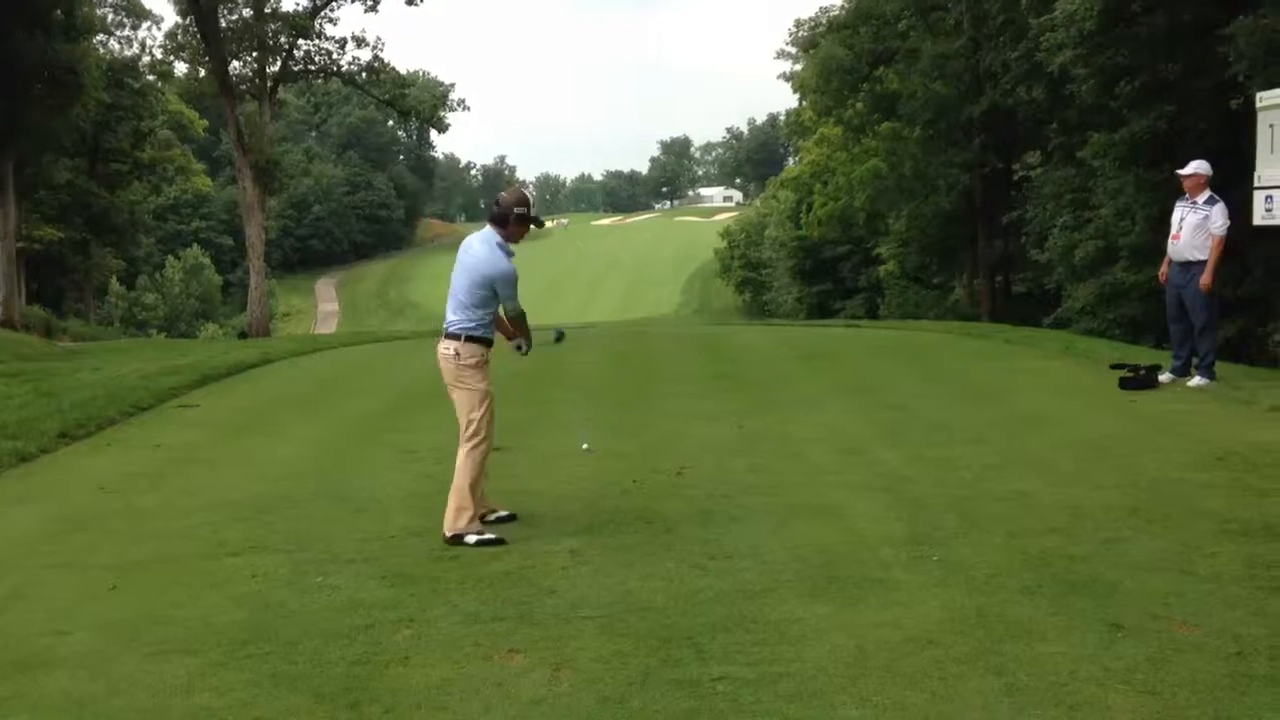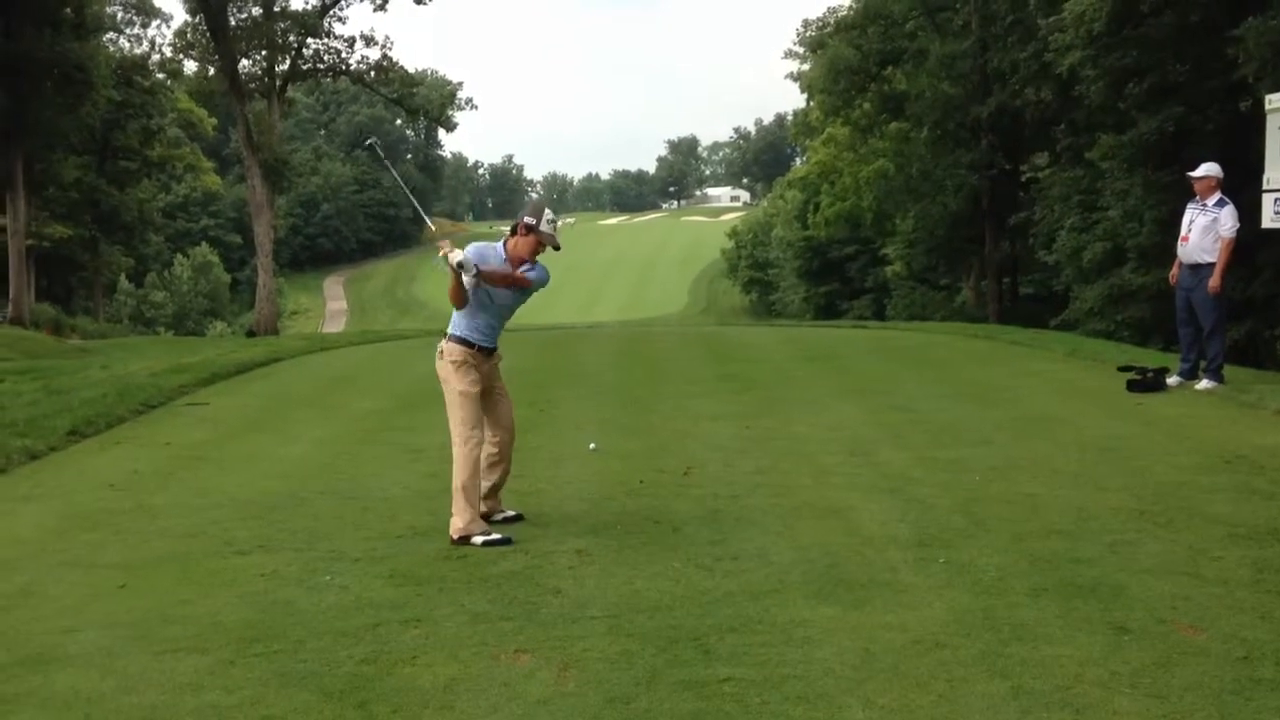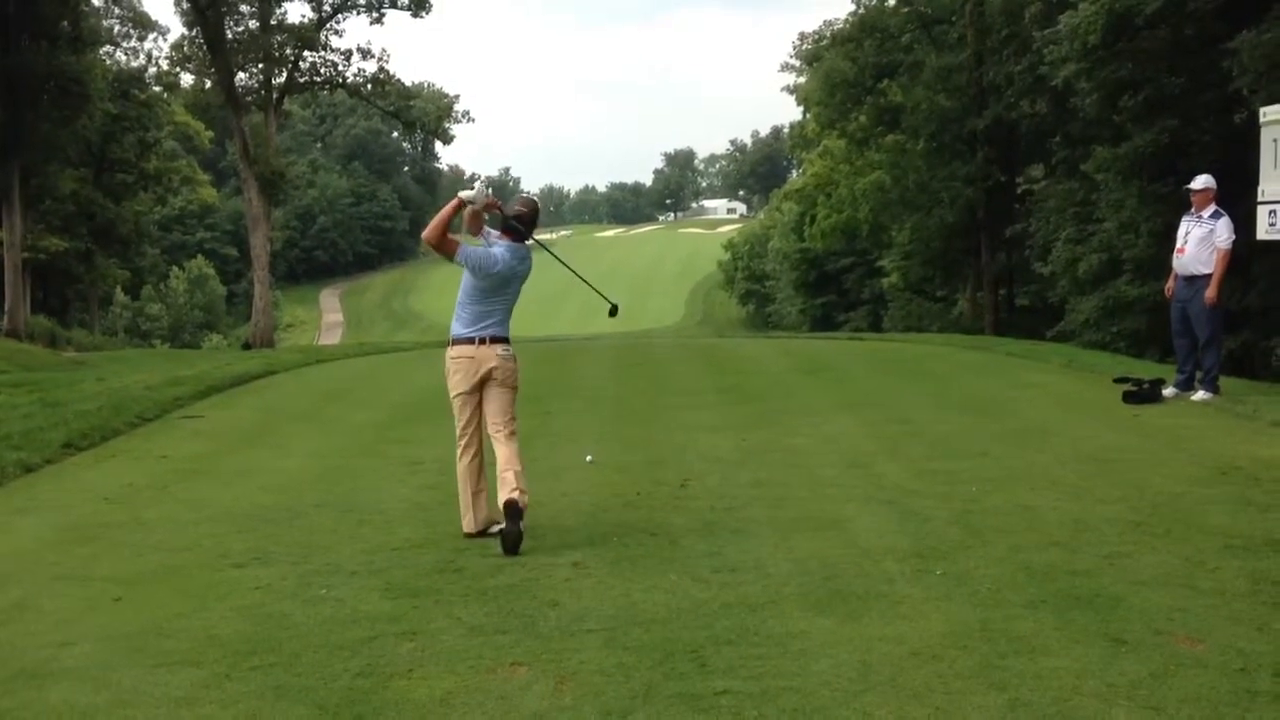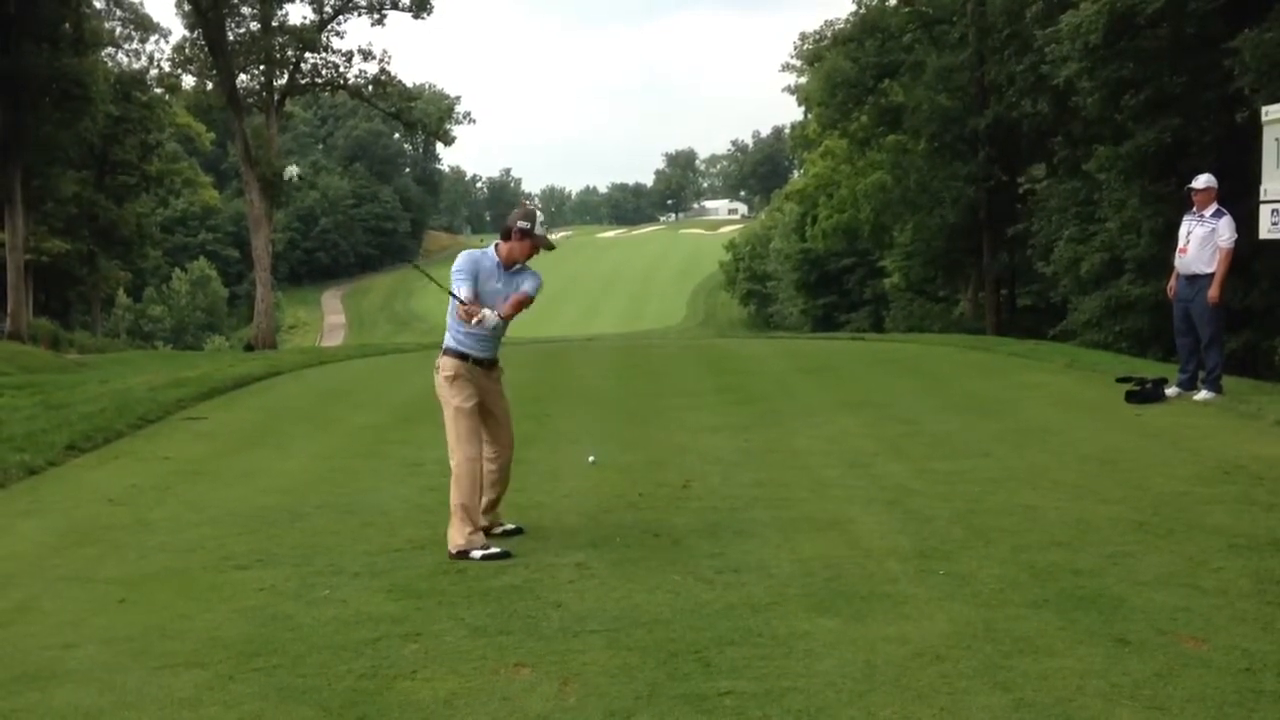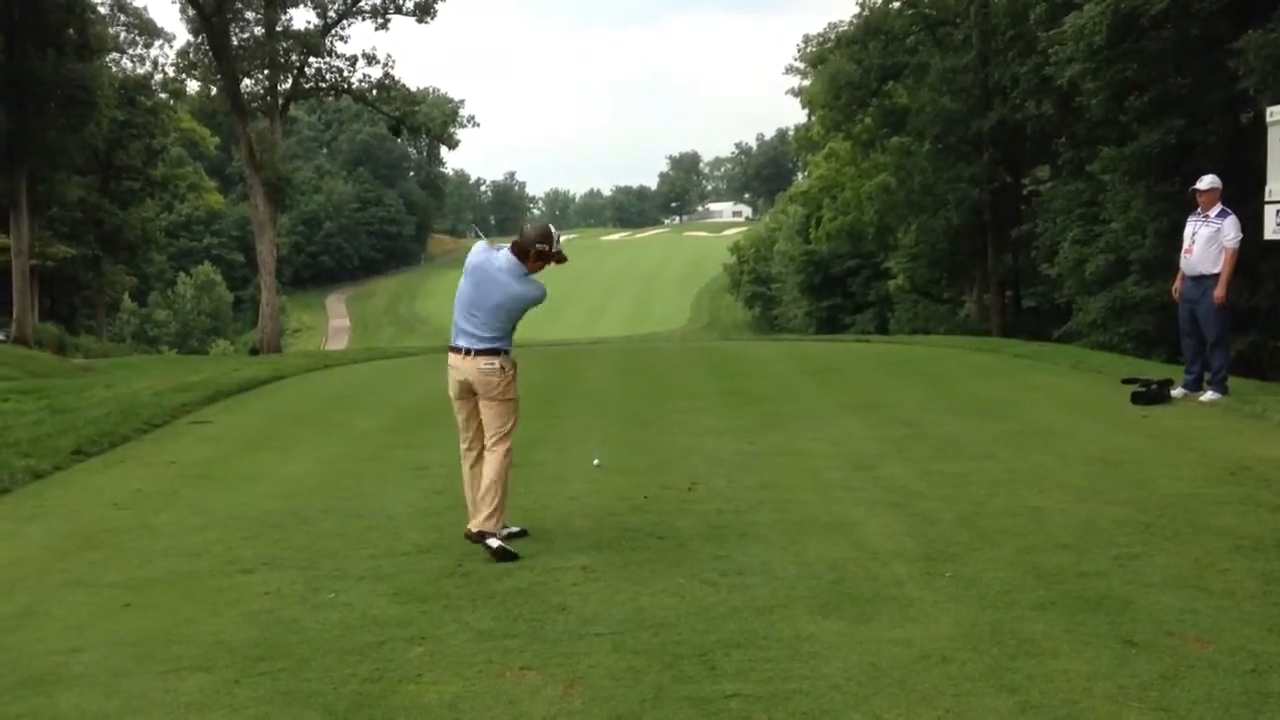
dt=1s
person 1, frame 1
left shoulder: (472, 241)
right shoulder: (503, 267)
right elbow: (515, 314)
left wrist: (505, 329)
right wrist: (523, 337)
left hip: (452, 346)
right hip: (468, 352)
left knee: (474, 431)
right knee: (477, 435)
left ankle: (476, 505)
right ankle: (459, 524)
person 1, frame 2
left shoulder: (538, 274)
right shoulder: (476, 253)
left elbow: (508, 280)
right elbow: (459, 303)
left wrist: (474, 271)
right wrist: (456, 269)
left hip: (487, 357)
right hip: (458, 354)
left knee: (502, 433)
right knee: (469, 438)
left ankle: (488, 505)
right ankle: (466, 525)
person 1, frame 3
left shoulder: (487, 259)
right shoulder: (524, 257)
left elbow: (431, 237)
right elbow: (479, 228)
left wrist: (463, 199)
right wrist: (476, 205)
left hip: (463, 355)
right hip: (500, 354)
left knee: (468, 441)
right knee: (503, 434)
left ankle: (476, 520)
right ankle: (513, 499)
person 1, frame 4
left shoulder: (529, 277)
right shoulder: (469, 260)
left elbow: (518, 302)
right elbow: (464, 307)
left wrist: (496, 315)
right wrist: (476, 313)
left hip: (488, 370)
right hip: (457, 368)
left knee: (500, 447)
right knee: (467, 454)
left ankle: (486, 519)
right ankle: (464, 539)
person 1, frame 5
left shoulder: (480, 255)
right shoulder: (533, 292)
left wrist: (512, 248)
left hip: (457, 363)
right hip: (494, 367)
left knee: (472, 449)
right knee: (498, 448)
left ankle: (486, 521)
right ankle: (486, 526)
person 2, frame 1
left shoulder: (1214, 206)
right shoulder: (1180, 202)
left elbow: (1218, 241)
left wrist: (1208, 273)
right wrist: (1165, 264)
left hip: (1197, 270)
right hip: (1176, 269)
left knee: (1202, 322)
right knee: (1176, 320)
left ankle: (1205, 371)
right ankle: (1179, 367)
person 2, frame 2
left shoulder: (1224, 208)
right shoulder: (1191, 205)
left elbow: (1227, 243)
left wrist: (1217, 275)
right wrist: (1176, 266)
left hip: (1206, 272)
right hip: (1186, 271)
left knee: (1210, 325)
right knee: (1185, 323)
left ankle: (1213, 374)
right ankle: (1187, 370)
person 2, frame 3
left shoulder: (1219, 220)
right shoulder: (1186, 218)
left elbow: (1223, 254)
left wrist: (1213, 286)
right wrist: (1172, 279)
left hip: (1202, 283)
right hip: (1182, 282)
left knee: (1207, 336)
right knee: (1181, 334)
left ankle: (1209, 385)
right ankle: (1183, 381)
person 2, frame 4
left shoulder: (1221, 219)
right shoulder: (1187, 217)
left elbow: (1225, 253)
left wrist: (1216, 286)
right wrist: (1173, 278)
left hip: (1204, 283)
right hip: (1183, 282)
left knee: (1209, 336)
right knee: (1183, 334)
left ankle: (1211, 385)
right ankle: (1186, 381)
person 2, frame 5
left shoulder: (1227, 219)
right shoulder: (1192, 218)
left elbow: (1231, 253)
left wrist: (1222, 286)
right wrist: (1179, 279)
left hip: (1210, 283)
right hip: (1189, 282)
left knee: (1214, 336)
right knee: (1189, 335)
left ankle: (1217, 386)
right ankle: (1192, 382)
